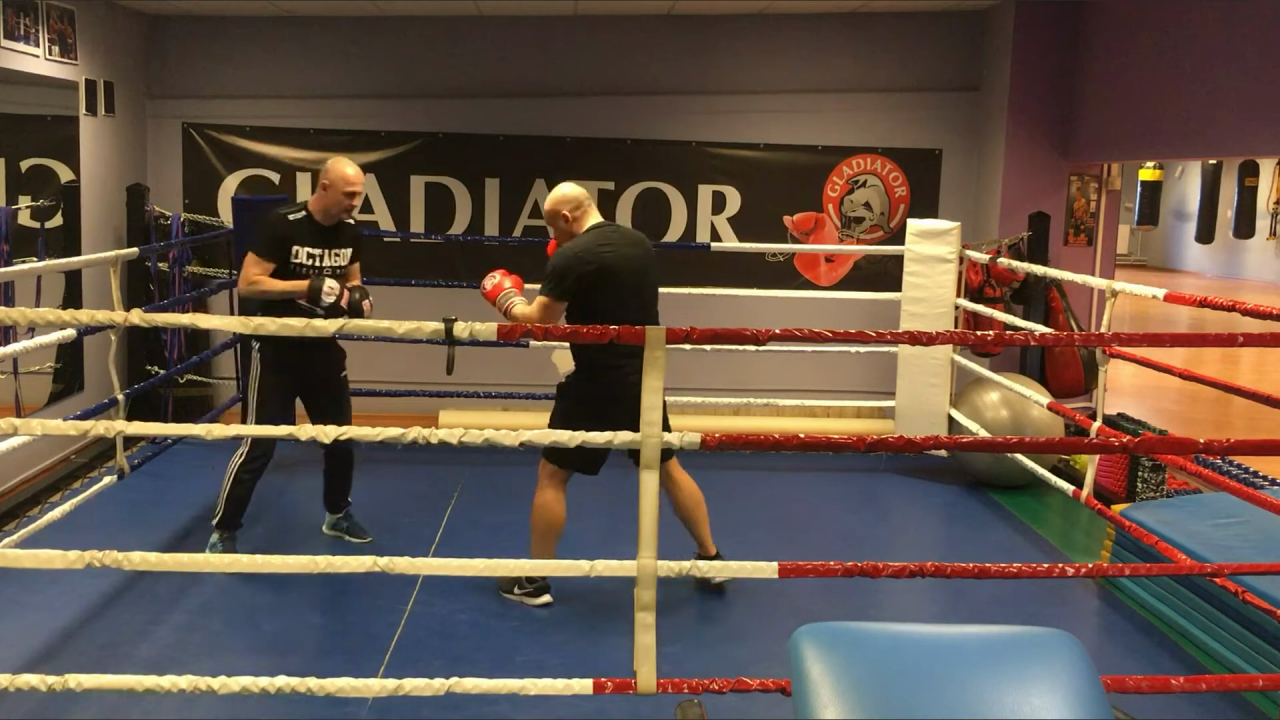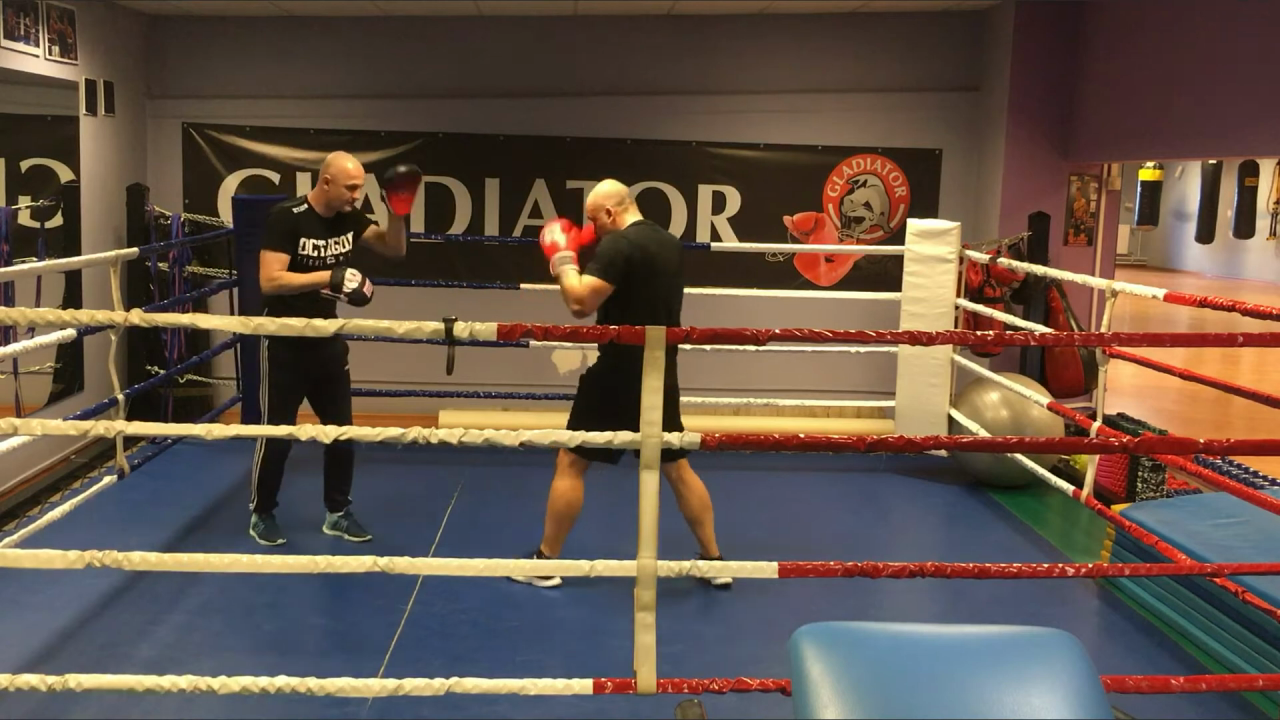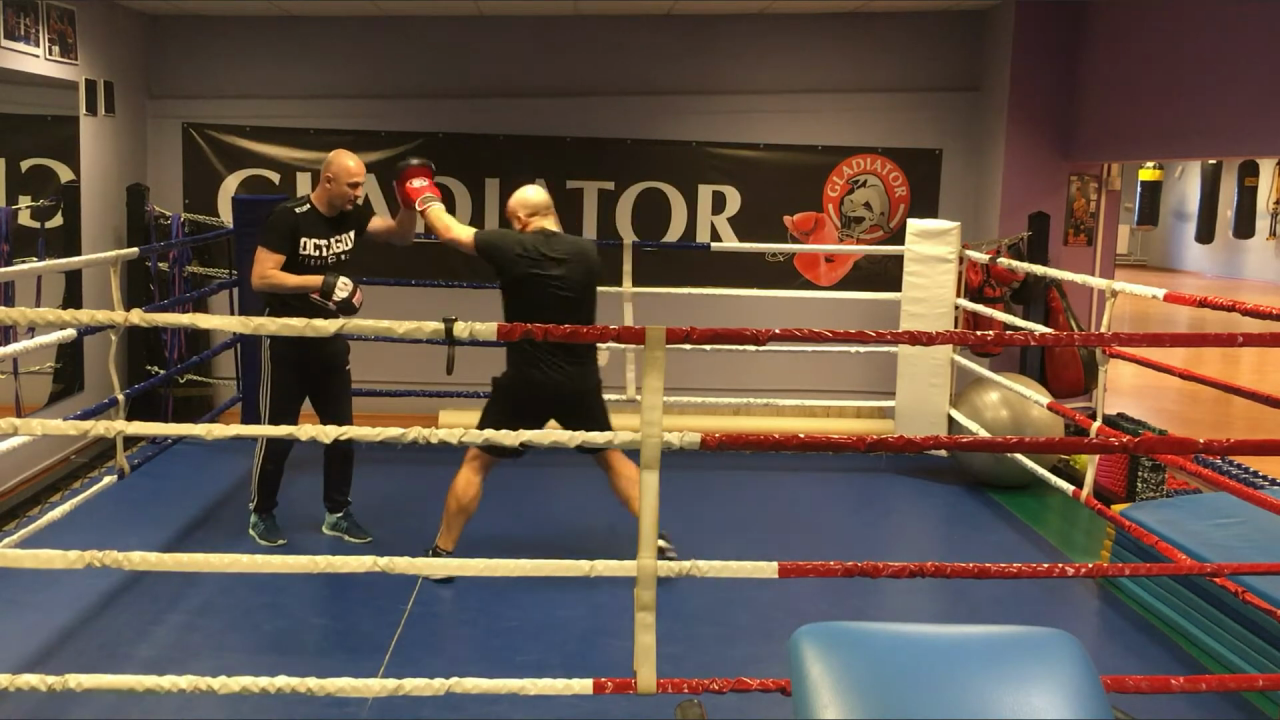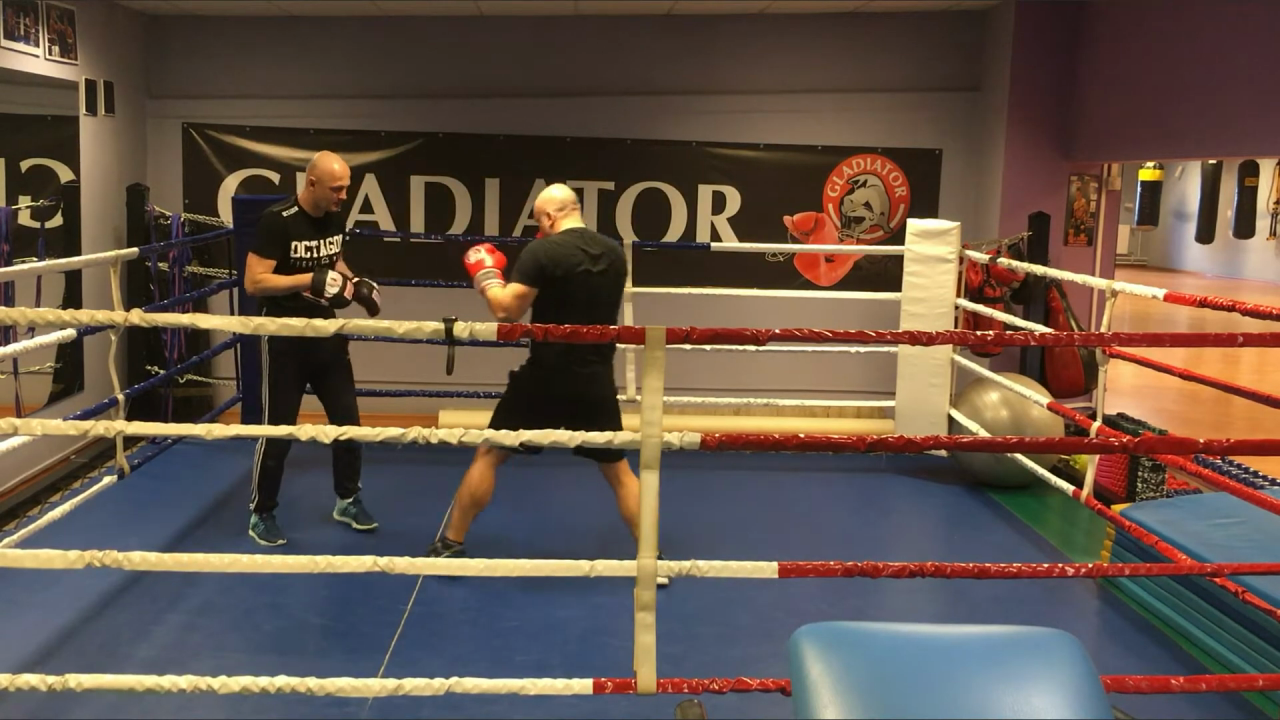
dt=0.5s
person 1, frame 1
left shoulder: (571, 257)
right shoulder: (640, 244)
left elbow: (539, 322)
left wrist: (505, 298)
left hip: (597, 385)
right hip: (645, 380)
left knee: (551, 476)
right knee: (668, 469)
left ankle: (534, 580)
right ankle: (711, 558)
person 1, frame 2
left shoulder: (619, 244)
right shoulder: (671, 245)
left elbow: (580, 303)
left wrist: (561, 255)
right wrist: (594, 249)
left hip: (618, 374)
right hip: (661, 375)
left knee: (570, 462)
right knee: (677, 468)
left ankle: (546, 561)
right ankle: (713, 560)
person 1, frame 3
left shoulder: (512, 247)
right shoulder: (588, 253)
left elbow: (449, 231)
left wrist: (424, 196)
left hip: (527, 381)
right hip: (581, 379)
left knee: (476, 463)
right knee: (611, 457)
left ankle: (442, 554)
right ankle: (653, 540)
person 1, frame 4
left shoulder: (542, 252)
right shoulder: (615, 253)
left elbow: (507, 311)
left wrist: (485, 273)
left hip: (546, 377)
right hip: (596, 381)
left knee: (489, 455)
right knee: (618, 470)
left ankle: (451, 545)
person 2, frame 1
left shoulder: (349, 231)
right shoulder: (283, 225)
right elbow: (247, 284)
left wrist: (356, 295)
right wrist: (308, 287)
left hip: (323, 348)
right hip: (277, 350)
left knee: (341, 438)
right knee: (261, 443)
left ankle: (337, 514)
right ankle: (223, 530)
person 2, frame 2
left shoulder: (349, 218)
right shoulder: (287, 217)
left elbow: (394, 249)
right elbow: (270, 281)
left wrist: (398, 209)
right wrist: (330, 277)
left hip: (327, 340)
right hip: (285, 344)
left knee: (341, 431)
right knee: (278, 435)
left ankle: (337, 512)
right ankle: (261, 513)
person 2, frame 3
left shoulder: (350, 215)
right shoulder: (288, 218)
left elbow: (400, 234)
right elbow: (261, 278)
left wrist: (410, 204)
right wrist: (321, 282)
left hip: (330, 340)
right hip: (286, 342)
left knee: (341, 431)
right knee: (278, 433)
left ankle: (337, 512)
right ankle: (262, 514)
person 2, frame 4
left shoulder: (335, 217)
right shoulder: (277, 221)
right elbow: (253, 282)
left wrist: (355, 284)
right wrist: (310, 280)
left hip: (327, 334)
right hip: (285, 340)
left knee: (347, 421)
right knee: (278, 432)
left ankle: (347, 500)
right ankle: (261, 514)
